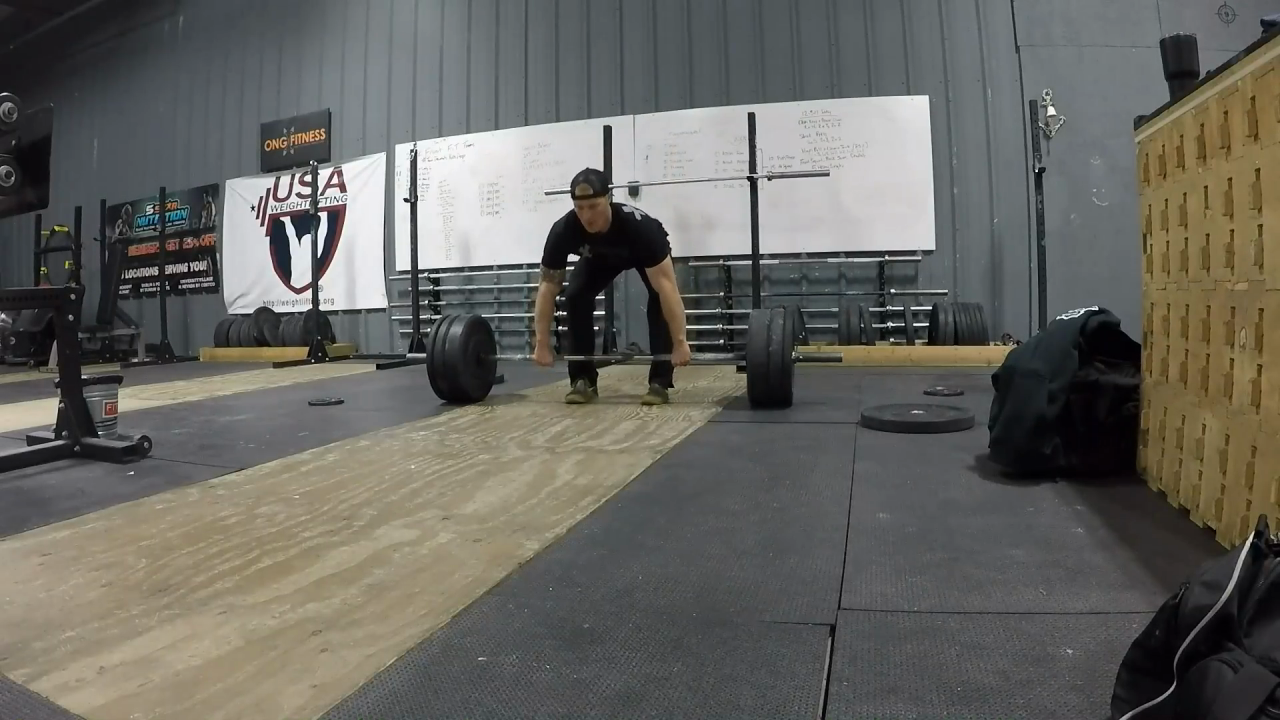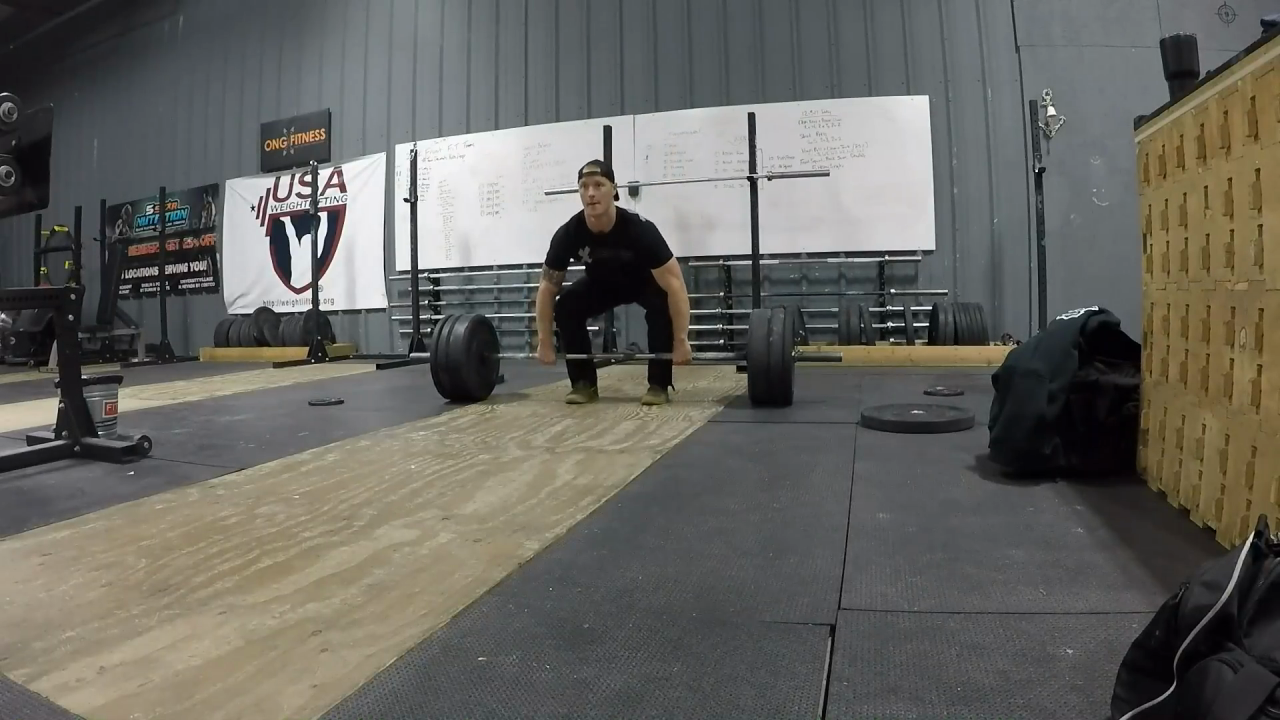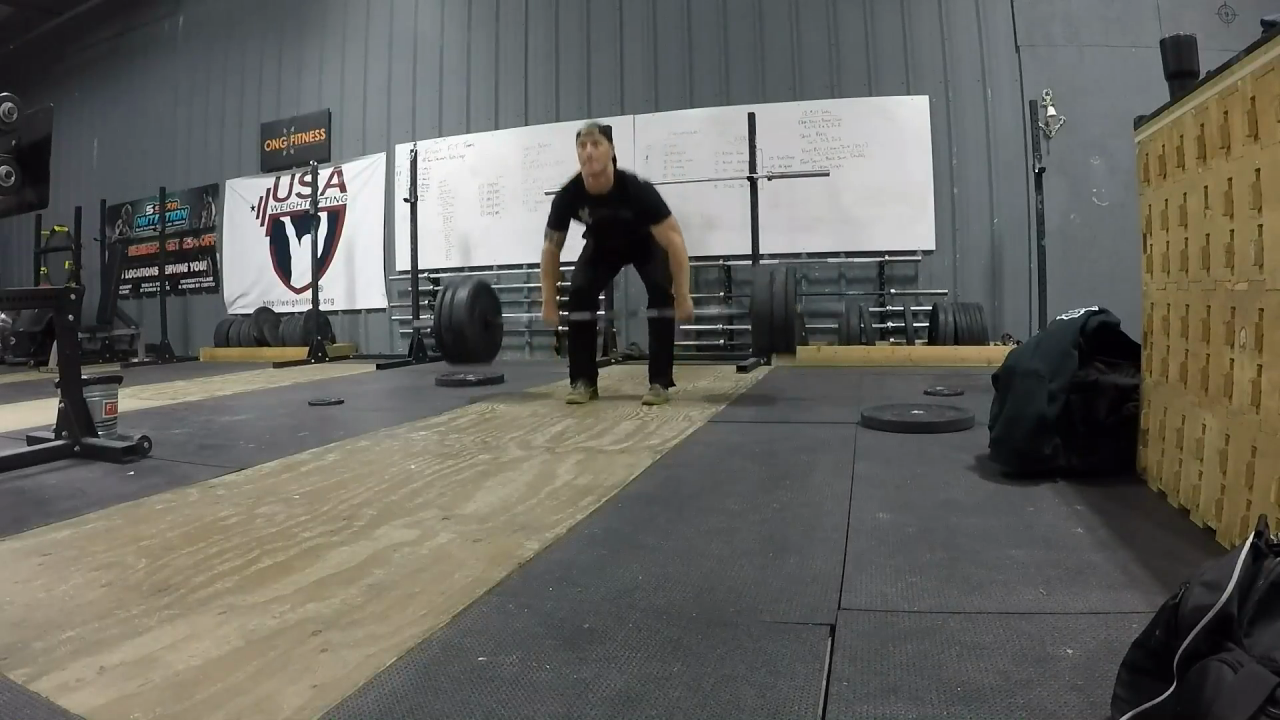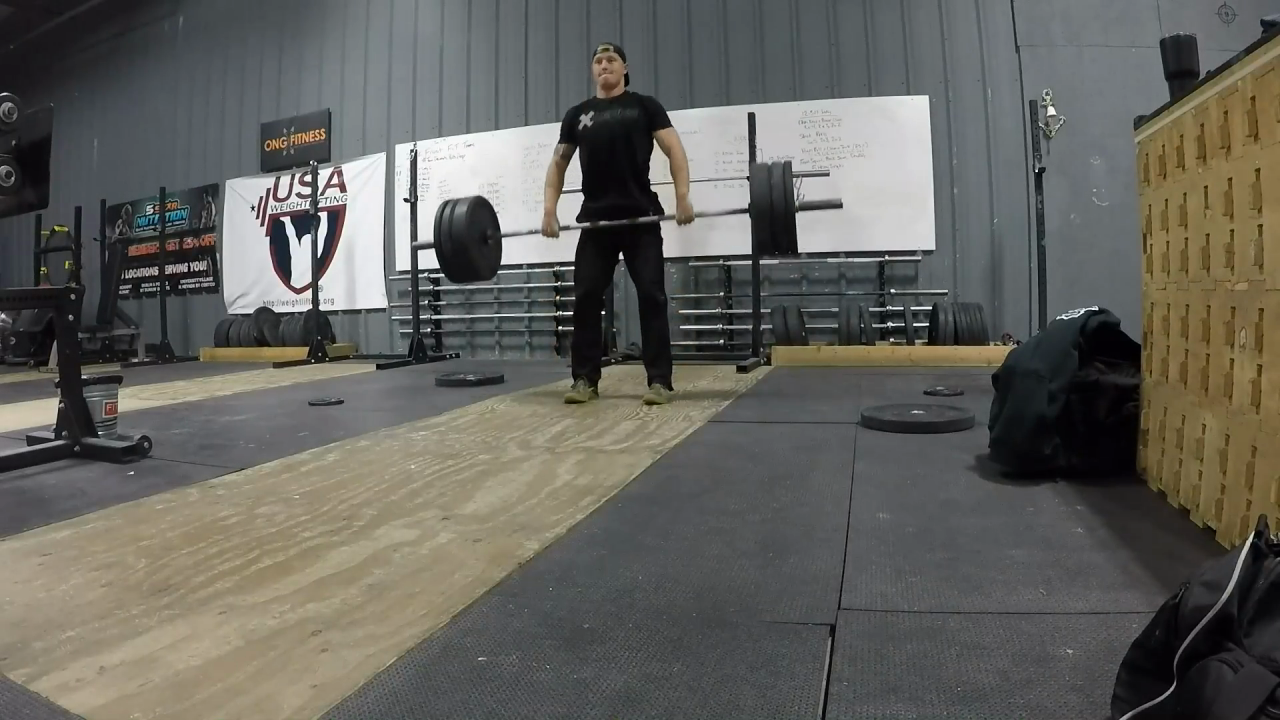
dt=0.4s
person 1, frame 1
left shoulder: (638, 225)
right shoulder: (563, 231)
left elbow: (666, 287)
right elbow: (548, 289)
left wrist: (680, 343)
right wrist: (542, 344)
left hip: (642, 252)
right hip: (598, 257)
left knee: (659, 296)
right knee: (575, 296)
left ankle: (659, 382)
right ankle: (583, 380)
person 1, frame 2
left shoulder: (639, 230)
right shoulder: (568, 235)
left elbow: (675, 285)
right elbow: (547, 289)
left wrist: (681, 341)
right wrist: (545, 342)
left hip: (643, 282)
right hip: (601, 284)
left knee: (661, 303)
right knee: (565, 304)
left ankle: (658, 383)
right ankle: (584, 382)
person 1, frame 3
left shoulder: (637, 190)
right shoulder: (568, 196)
left elbow: (673, 240)
right elbow: (551, 249)
left wrist: (682, 298)
right wrist: (549, 303)
left hip: (644, 243)
right hip: (601, 245)
left knee: (660, 292)
right knee: (579, 294)
left ankle: (659, 382)
right ankle: (583, 381)
person 1, frame 4
left shoulder: (643, 106)
right shoulder: (577, 114)
left elbow: (674, 148)
right elbow: (558, 164)
left wrist: (683, 197)
right wrist: (549, 210)
left hip: (640, 215)
right hip: (595, 218)
left knee: (651, 295)
right knee: (586, 297)
left ankle: (659, 381)
right ankle: (585, 379)
